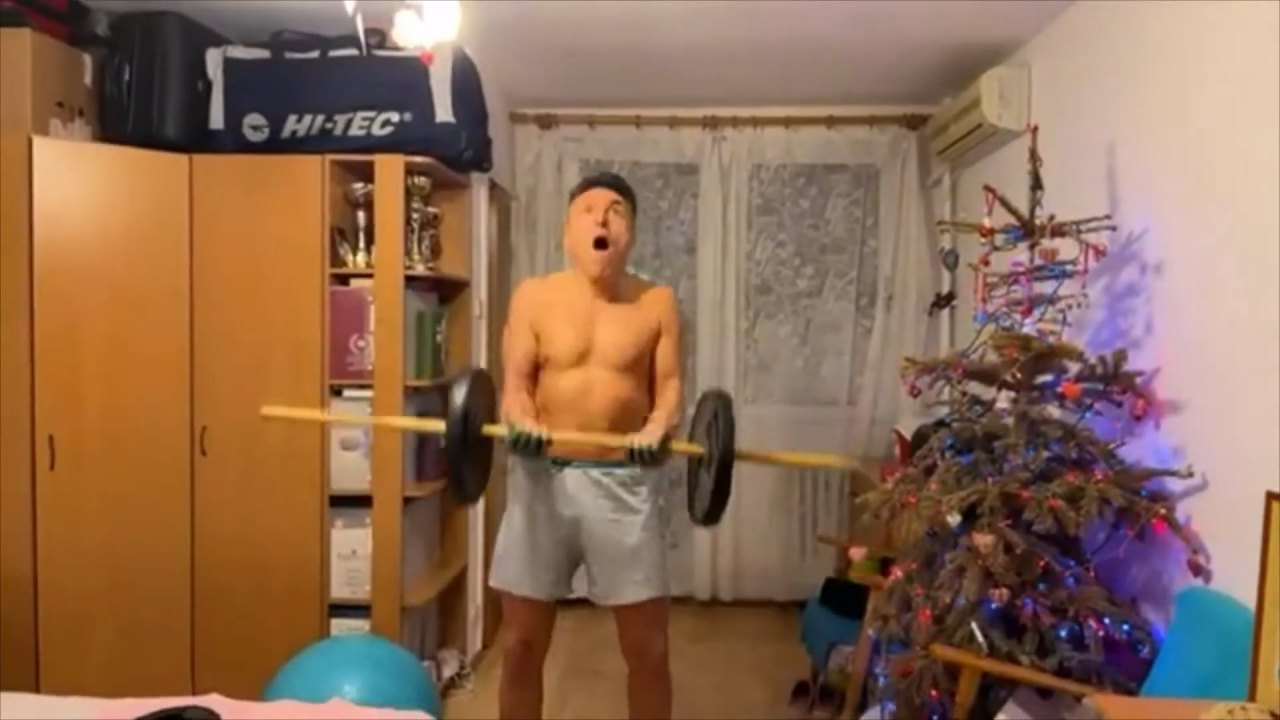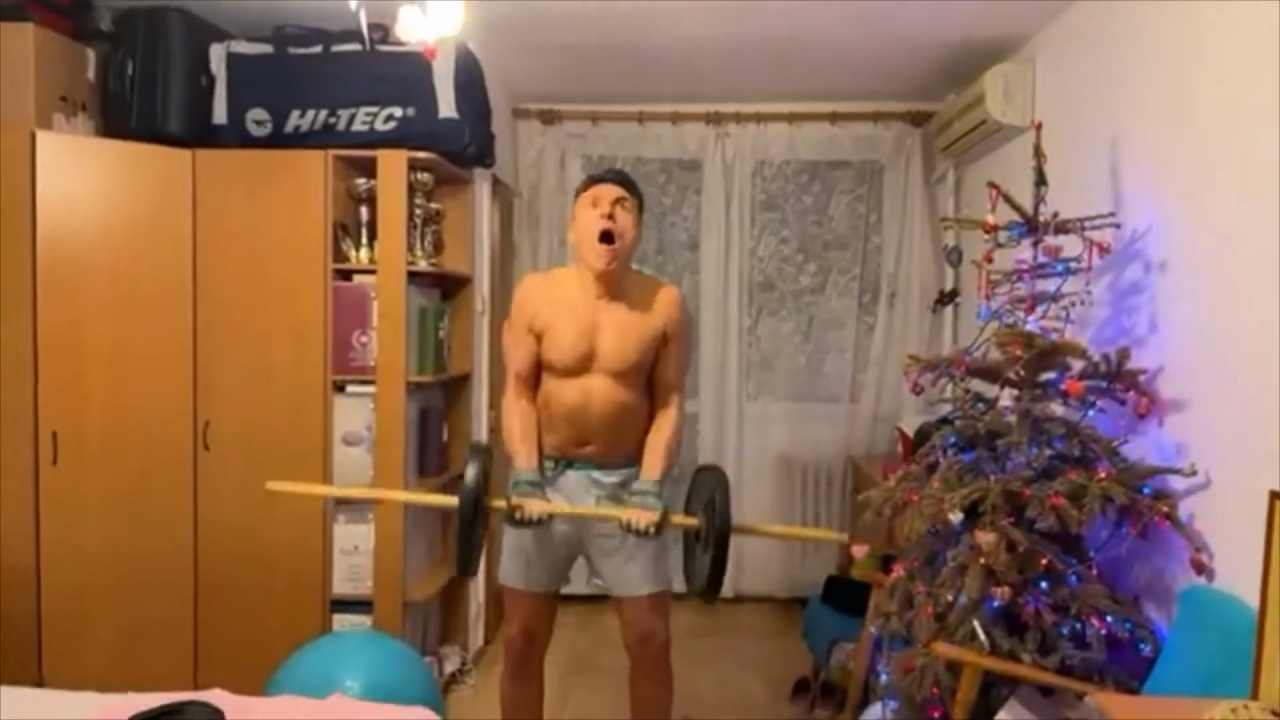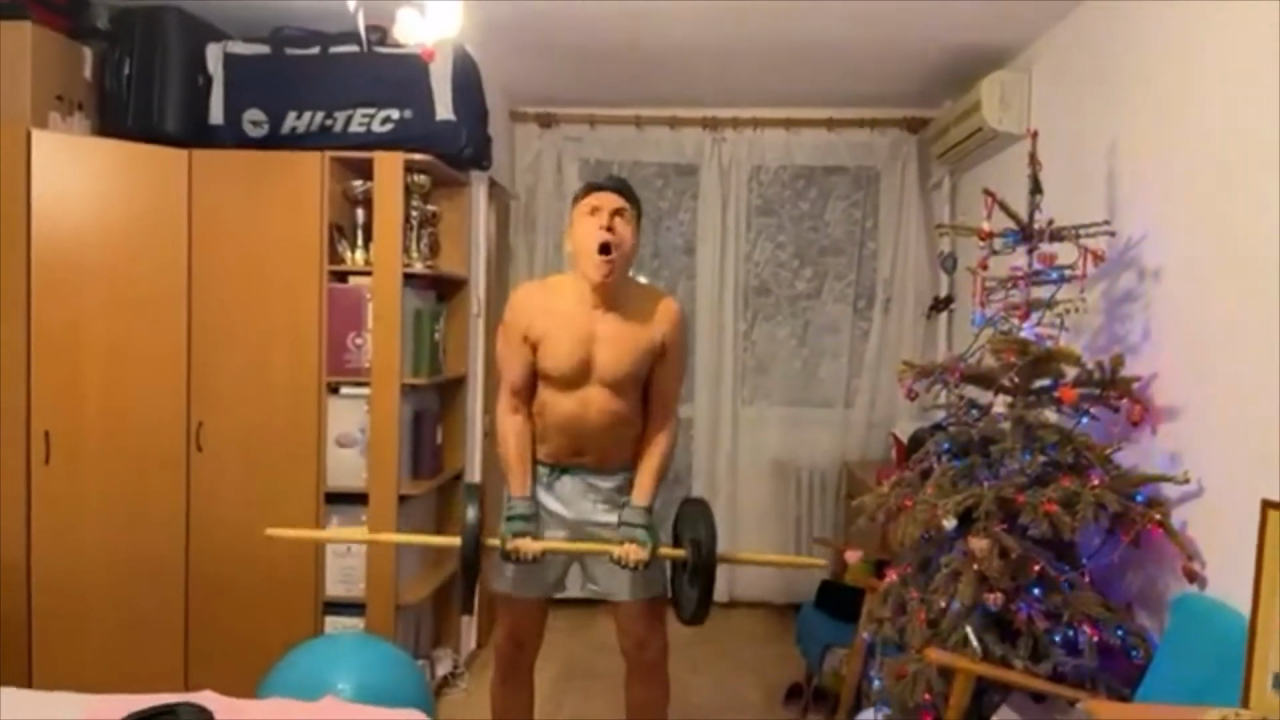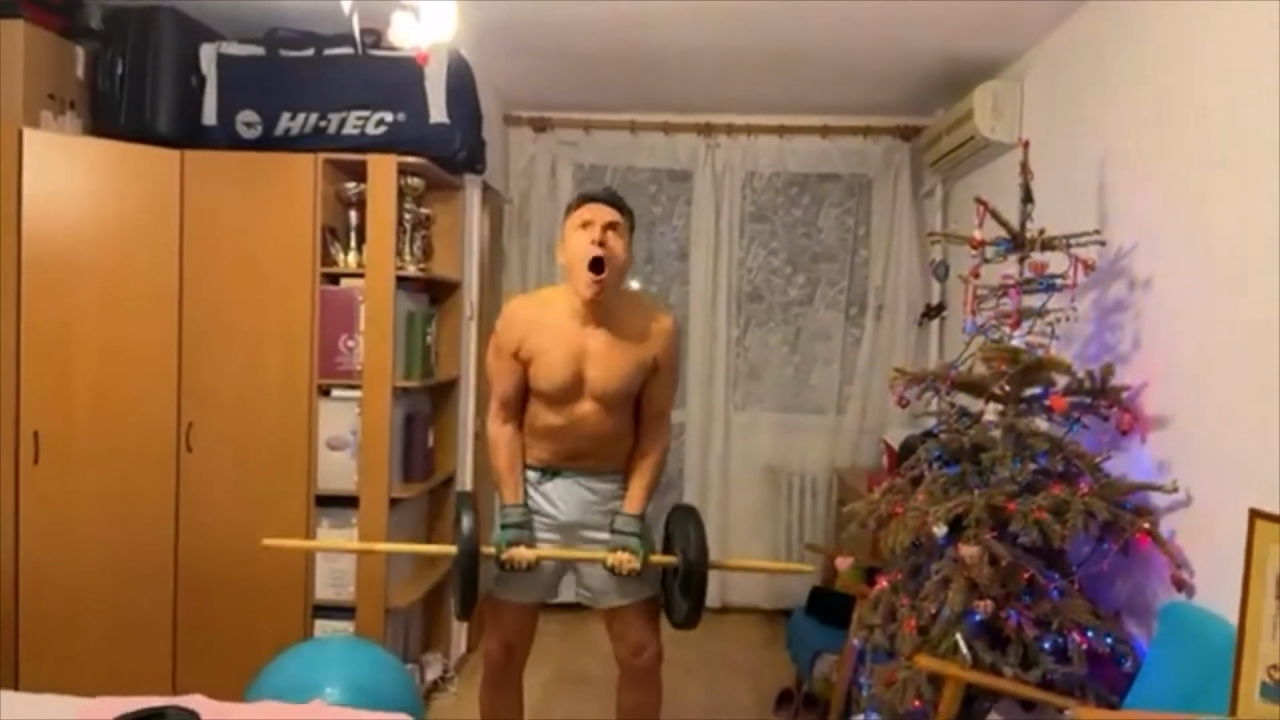
dt=0.2s
person 1, frame 1
left shoulder: (657, 302)
right shoulder: (534, 296)
left elbow: (669, 389)
right elbow: (516, 386)
left wrist: (654, 438)
right wrist: (522, 429)
left hip: (624, 489)
right hip: (545, 484)
left knee: (649, 650)
right knee: (522, 646)
person 1, frame 2
left shoulder: (664, 304)
right shoulder: (535, 293)
left elbow: (668, 403)
right elbow: (518, 393)
left wrist: (650, 489)
right wrist: (525, 480)
left hip: (624, 484)
right hip: (548, 479)
left knee: (650, 642)
right knee: (522, 641)
person 1, frame 3
left shoulder: (663, 314)
right shoulder: (529, 303)
left elbow: (661, 418)
right elbow: (512, 408)
left wrist: (639, 513)
right wrist: (519, 508)
left hip: (618, 489)
right hip: (543, 486)
left knee: (646, 648)
right knee: (512, 647)
person 1, frame 4
left shoulder: (657, 331)
right shoulder: (521, 317)
left elbow: (654, 430)
right elbow: (502, 420)
left wrist: (632, 520)
right wrist: (512, 517)
left hip: (611, 493)
right hip: (534, 488)
left knee: (641, 654)
right knee: (501, 653)
